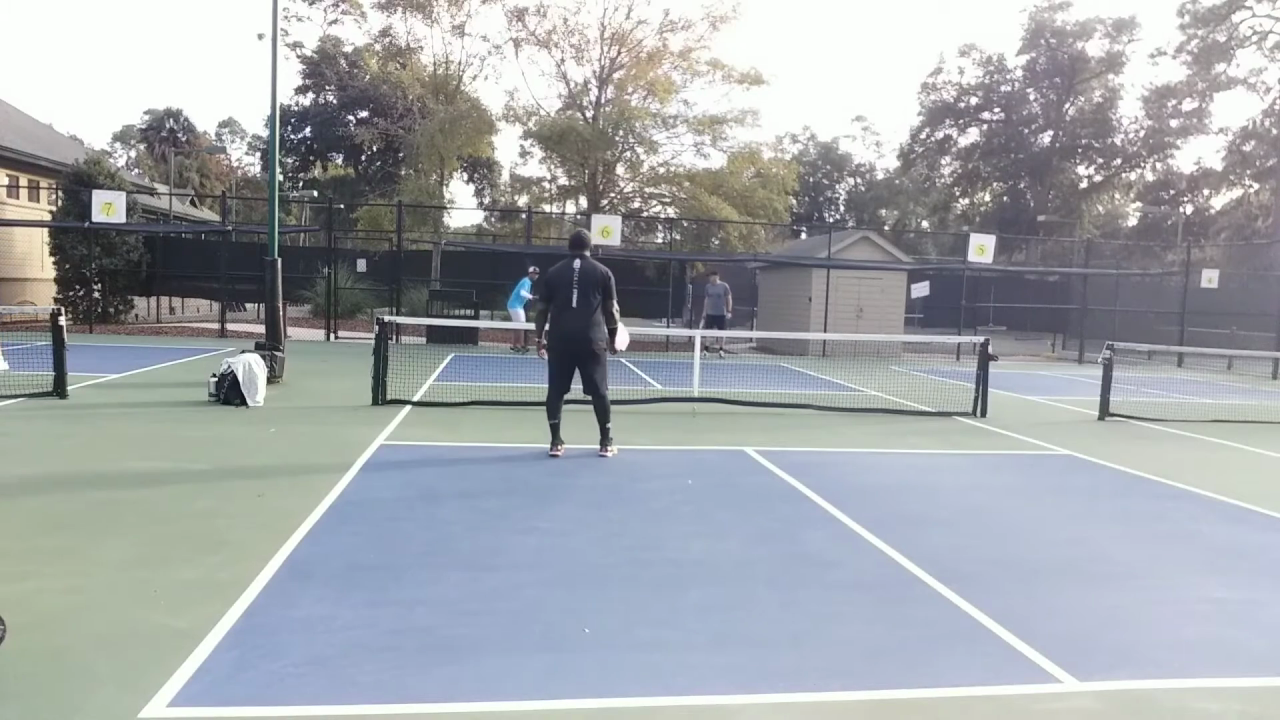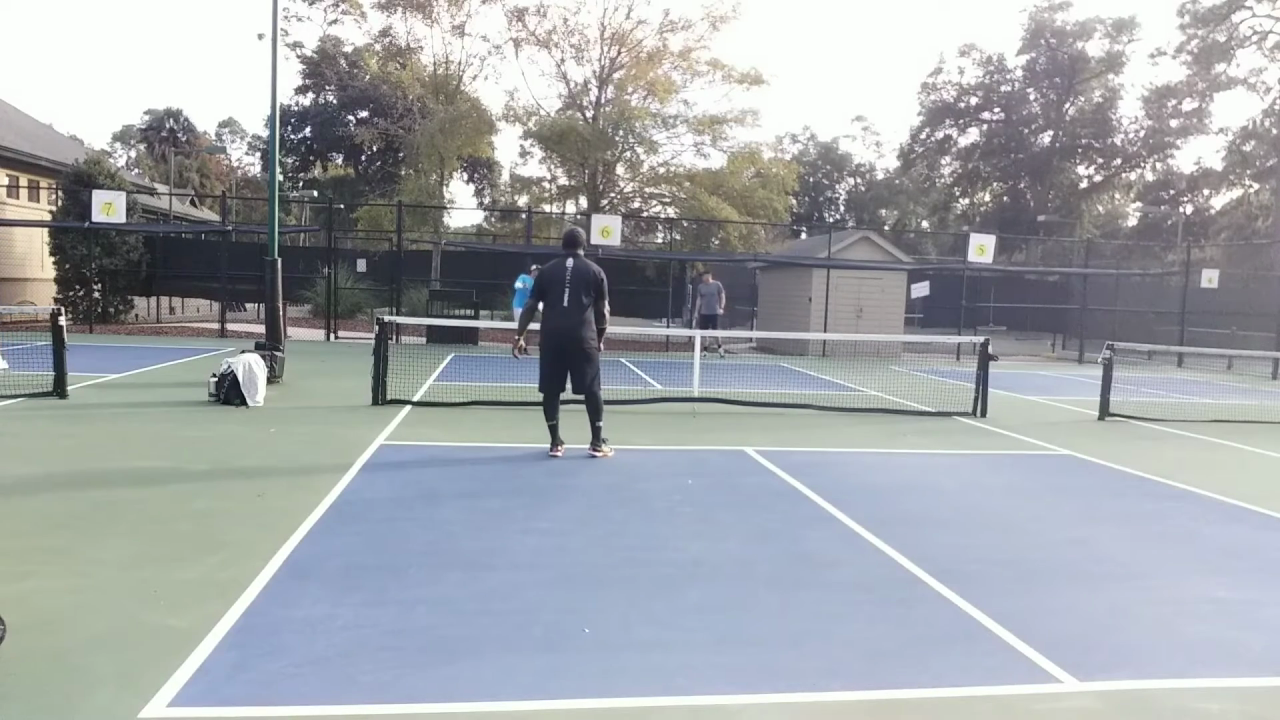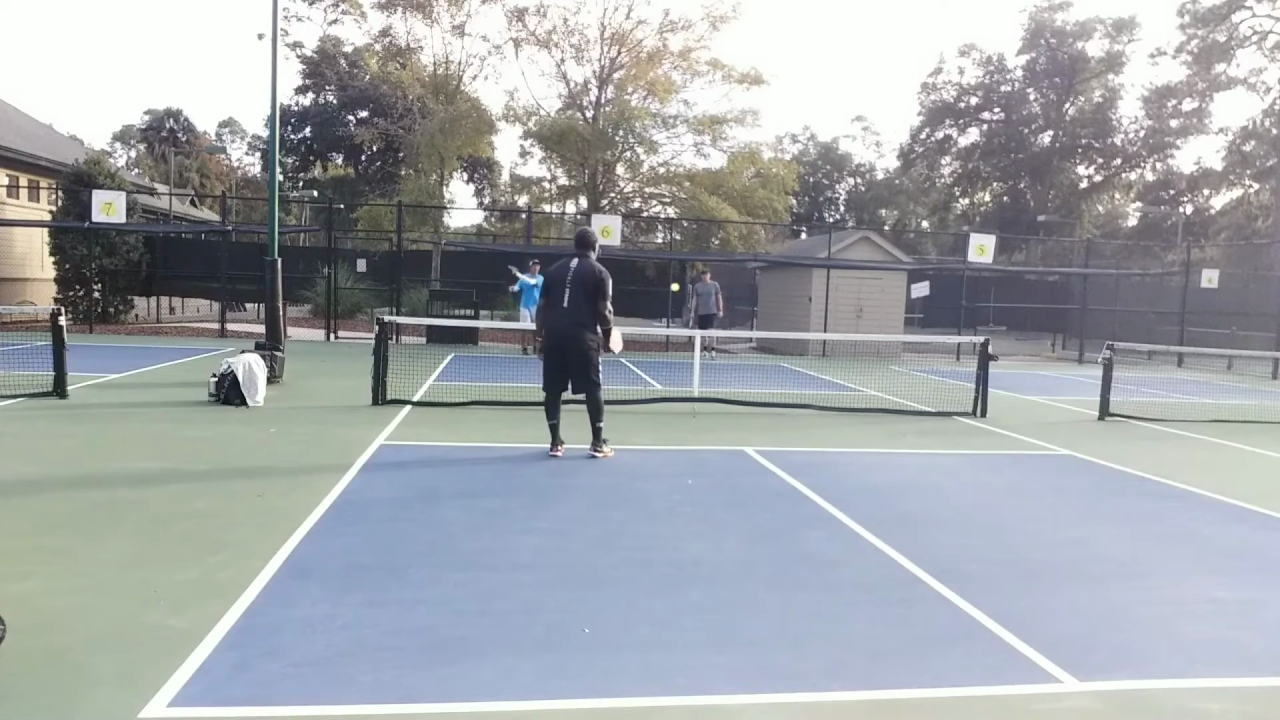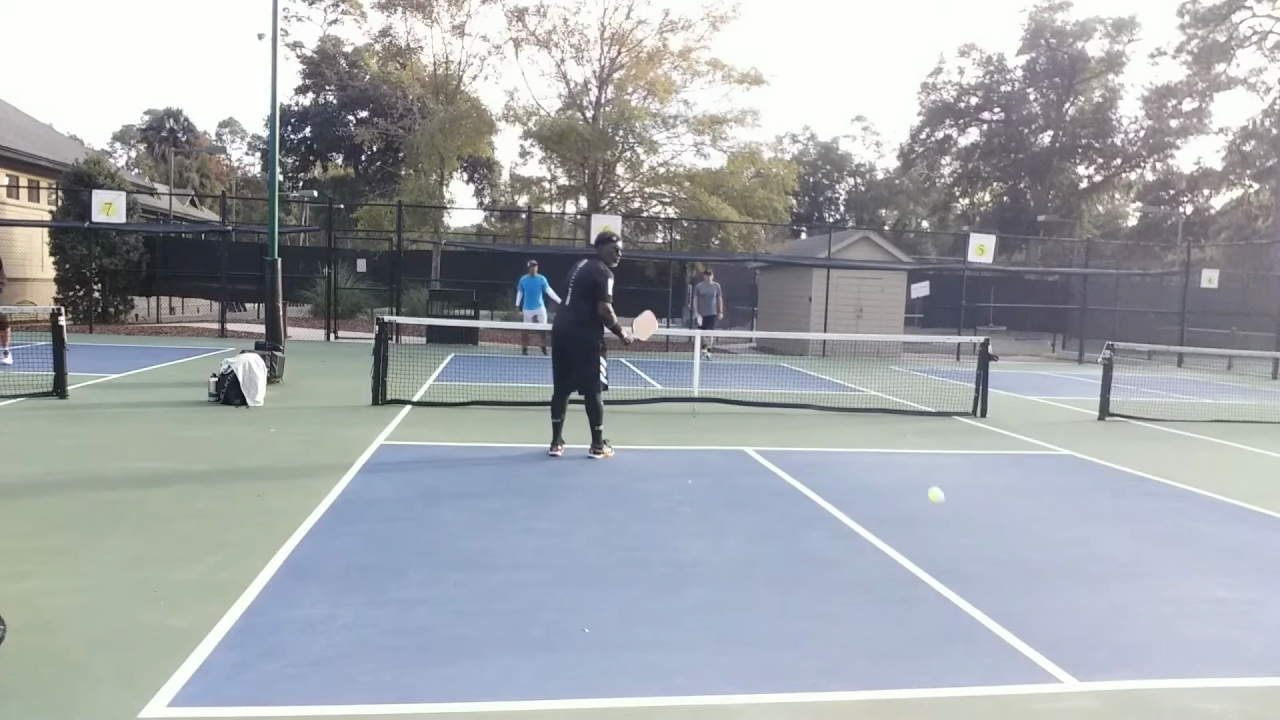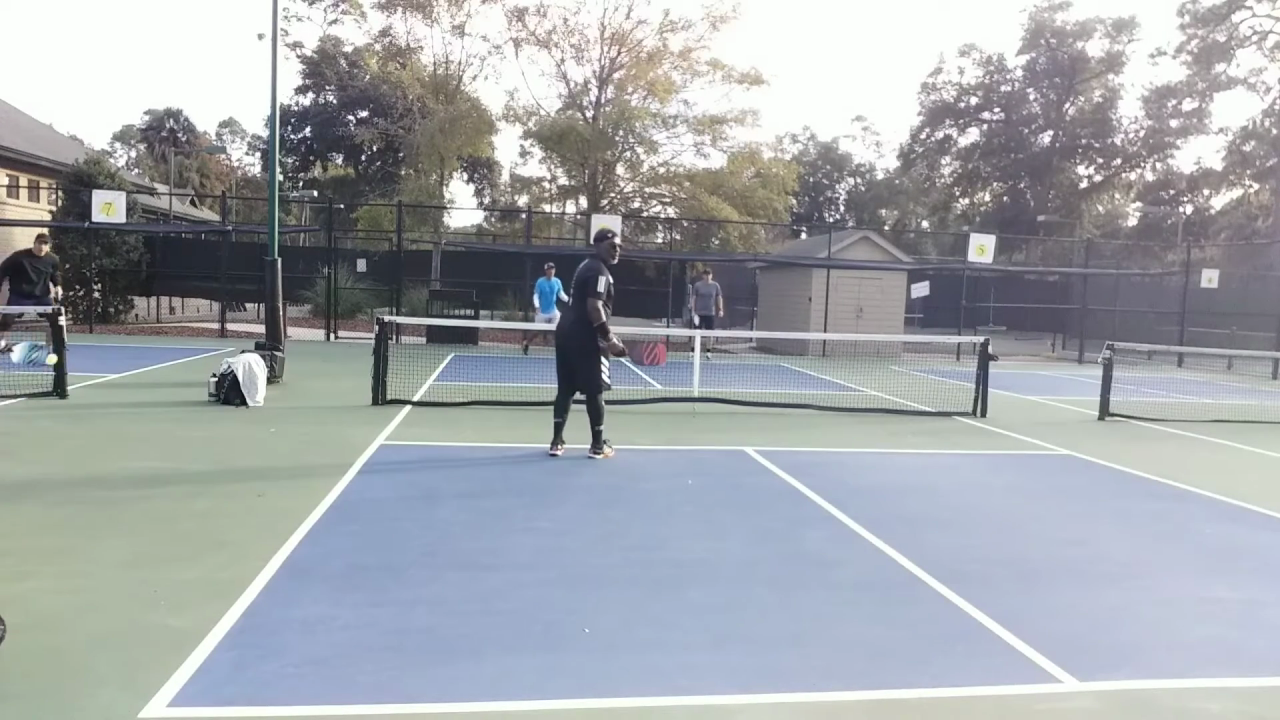
dt=0.4s
person 1, frame 1
left shoulder: (554, 273)
right shoulder: (603, 272)
left elbow: (541, 309)
right elbow: (611, 310)
left wrist: (539, 337)
right wrist: (612, 339)
left hip: (559, 338)
right hip: (591, 338)
left knee: (556, 390)
right knee: (598, 390)
left ankle: (556, 442)
right ankle: (605, 442)
person 1, frame 2
left shoulder: (546, 270)
right shoulder: (595, 271)
left elbow: (529, 307)
right elbow: (603, 311)
left wrist: (519, 337)
right wrist: (599, 338)
left hip: (551, 336)
right hip: (583, 337)
left knee: (551, 390)
right knee: (592, 389)
left ankle: (556, 443)
right ankle: (597, 443)
person 1, frame 3
left shoulder: (555, 269)
right shoulder: (600, 272)
left elbow: (542, 307)
right elbow: (604, 311)
left wrist: (540, 337)
right wrist: (607, 339)
left hip: (554, 335)
right hip: (582, 337)
left knee: (553, 390)
right knee: (592, 389)
left ankle: (556, 442)
right ankle: (598, 444)
person 1, frame 4
left shoulder: (579, 267)
right shoulder: (603, 273)
right elbow: (604, 310)
right wrist: (621, 334)
left hip: (561, 332)
right hip: (584, 337)
left knee: (561, 390)
right knee: (593, 390)
left ankle: (556, 442)
right ankle: (598, 445)
person 1, frame 5
left shoulder: (587, 266)
right shoulder: (599, 271)
right elbow: (594, 308)
left wrist: (608, 336)
right wrist: (609, 339)
left hip: (566, 333)
right hip: (584, 338)
left knee: (565, 389)
right knee: (594, 391)
left ankle: (556, 441)
right ankle: (598, 445)
